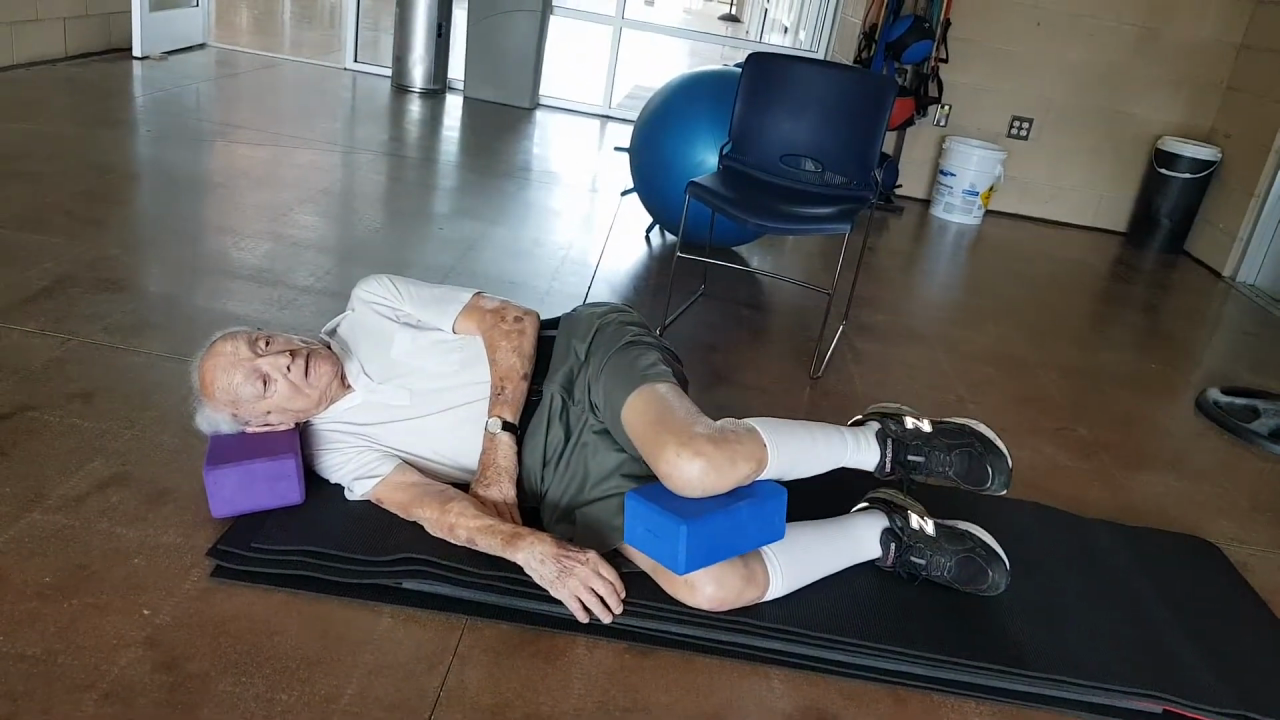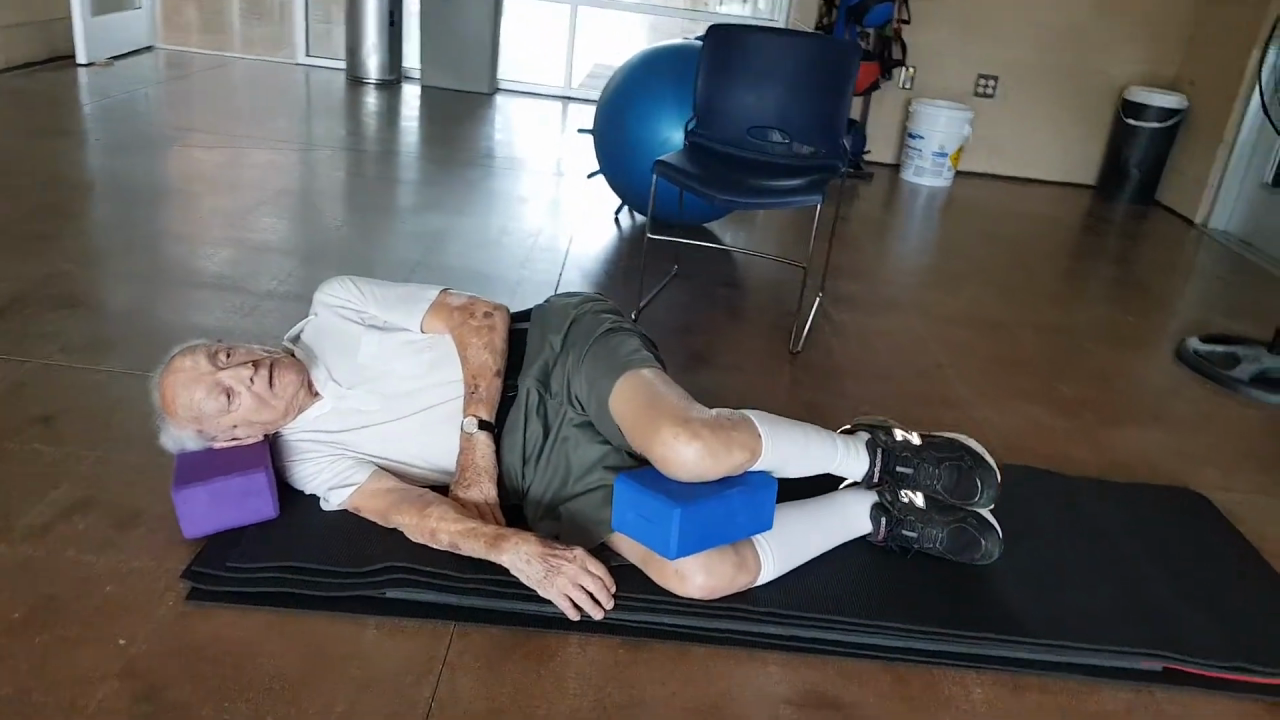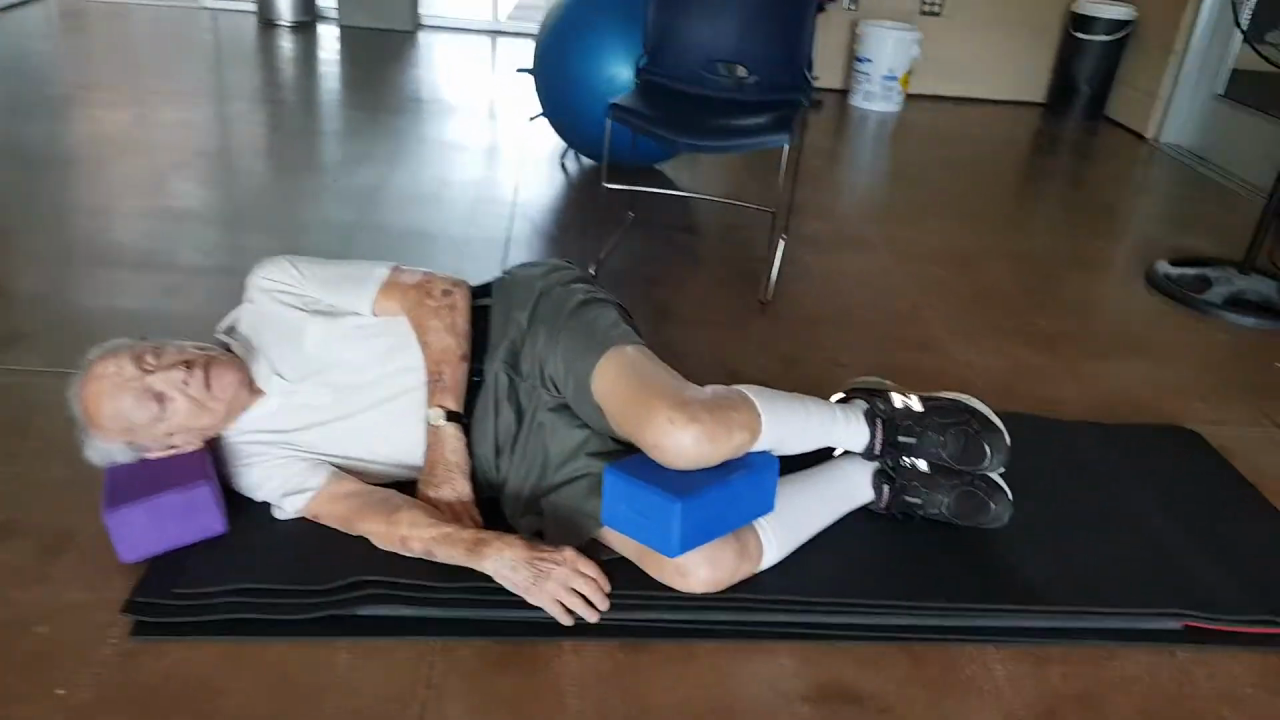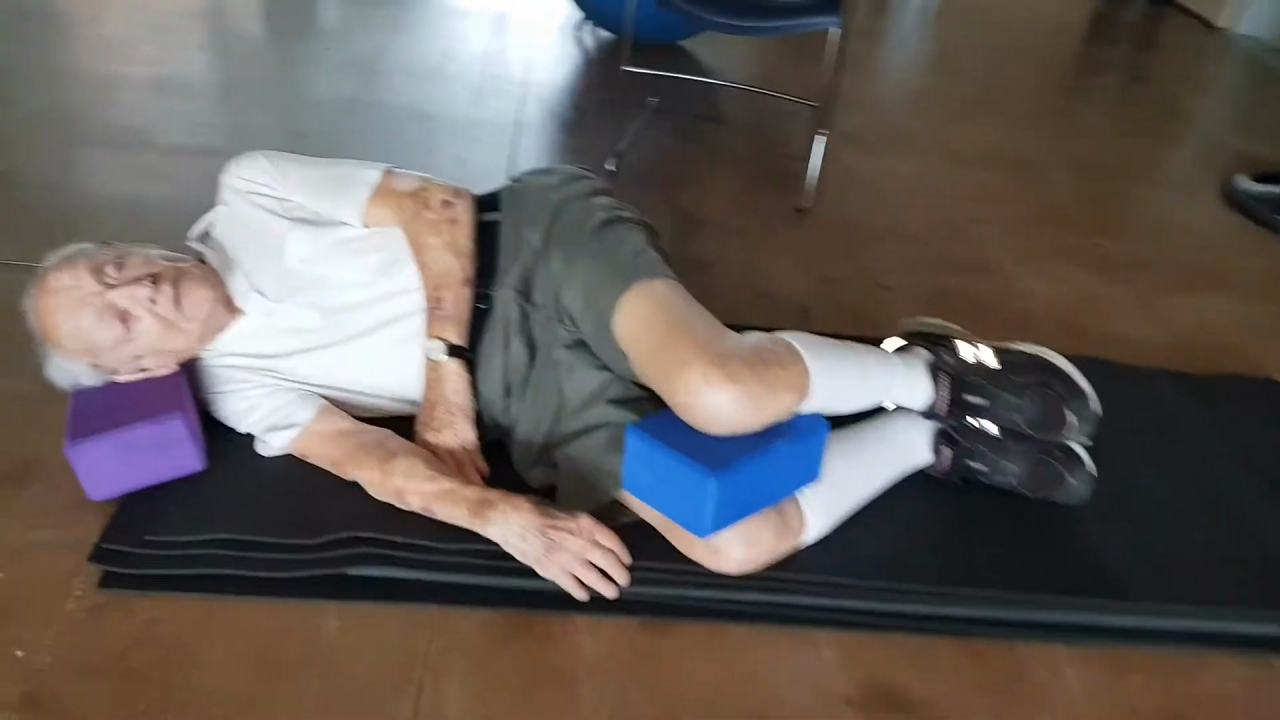
dt=0.5s
person 1, frame 1
left shoulder: (371, 303)
right shoulder: (337, 451)
left elbow: (512, 322)
right elbow: (434, 507)
left wrist: (497, 434)
right wrist: (530, 548)
right hip: (566, 474)
left knee: (693, 465)
right knee: (711, 586)
left ankle: (878, 444)
right ankle: (886, 534)
person 1, frame 2
left shoulder: (334, 306)
right shoulder: (309, 462)
left elbow: (482, 319)
right elbow: (416, 514)
left wrist: (473, 432)
right wrist: (514, 550)
right hip: (545, 466)
left knee: (687, 448)
right knee: (700, 576)
left ankle: (866, 453)
right ankle: (876, 514)
person 1, frame 3
left shoulder: (271, 294)
right shoulder: (257, 464)
left elbow: (438, 299)
right elbow: (381, 519)
left wrist: (440, 428)
right wrist: (497, 552)
right hip: (521, 456)
left knee: (685, 433)
right knee: (699, 565)
left ankle: (864, 419)
right ankle: (873, 479)
person 1, frame 4
left shoulder: (250, 190)
right shoulder: (239, 393)
left elbow: (440, 209)
right elbow: (373, 459)
left wrist: (443, 364)
right wrist: (505, 519)
right hip: (530, 393)
left knee: (720, 396)
right knee: (734, 546)
